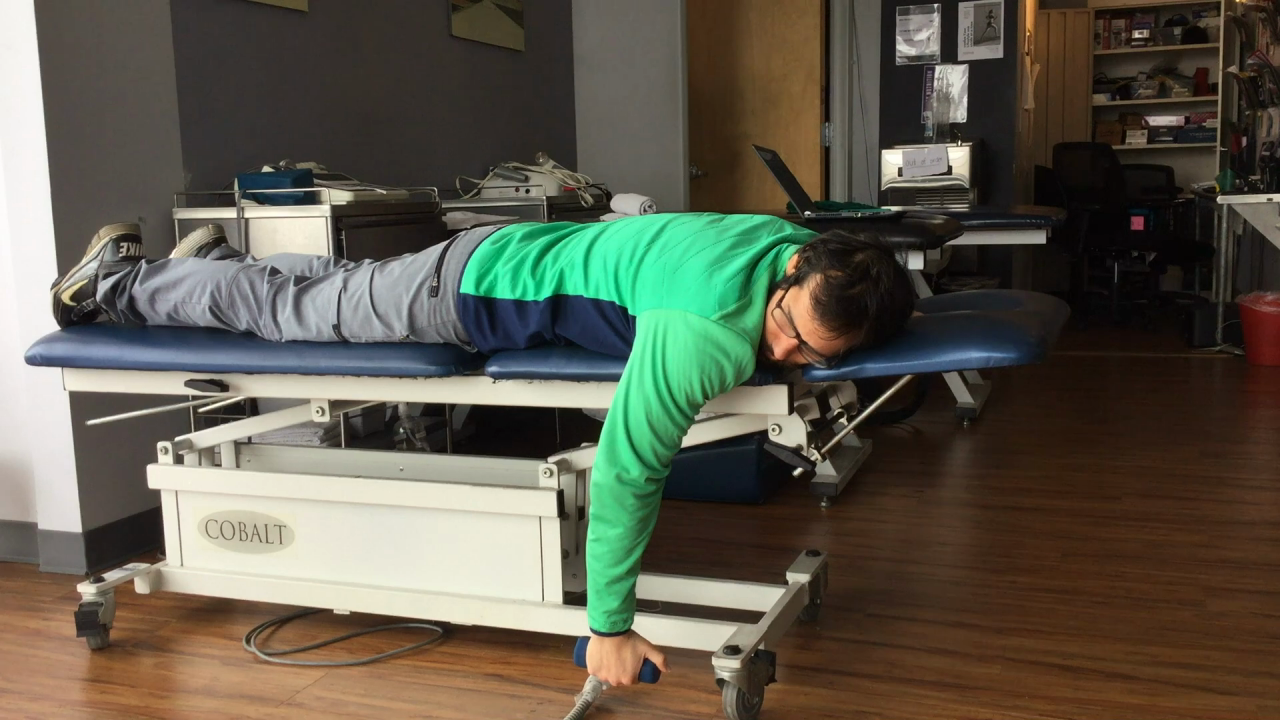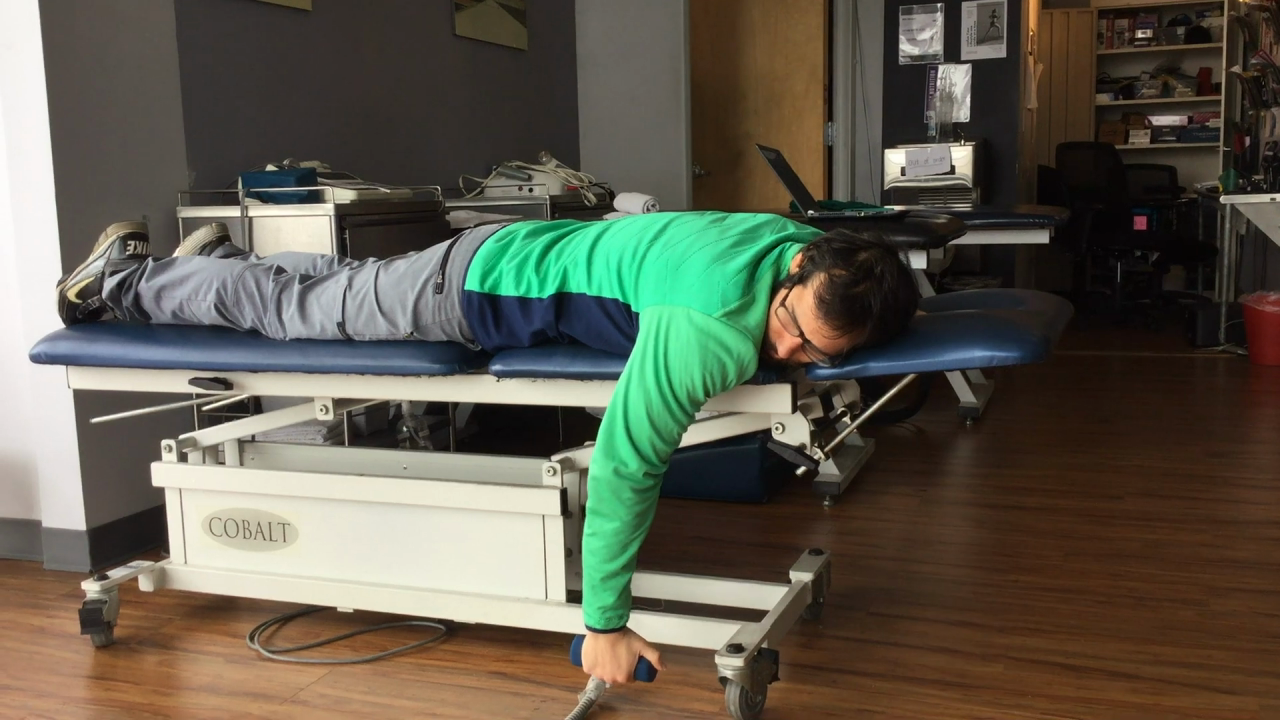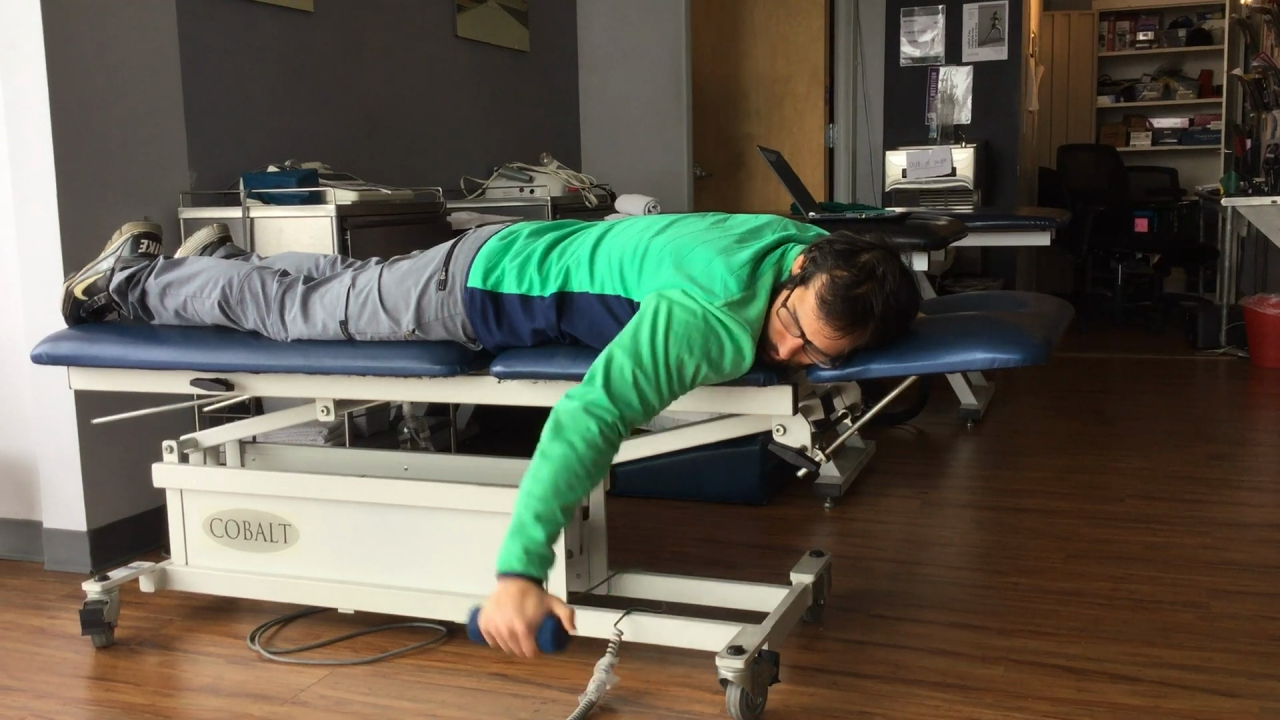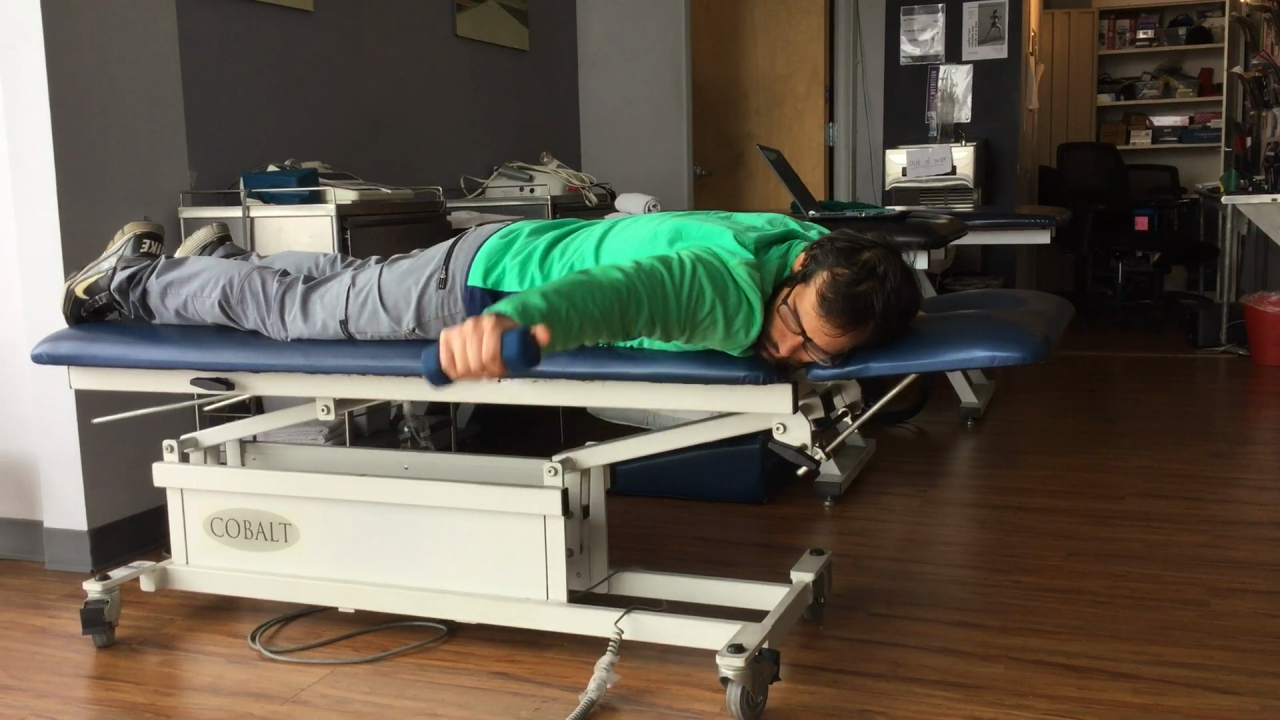
dt=0.4s
person 1, frame 1
left shoulder: (809, 244)
right shoulder: (709, 328)
right elbow: (625, 463)
left wrist: (826, 350)
right wrist: (609, 623)
left hip: (525, 249)
right hip: (483, 294)
left knee: (326, 287)
right knee: (282, 308)
left ankle: (216, 256)
right ankle: (117, 280)
person 1, frame 2
left shoulder: (809, 236)
right shoulder: (713, 326)
right elbow: (622, 460)
left wrist: (820, 353)
right wrist: (603, 622)
left hip: (532, 247)
right hip: (489, 289)
left knee: (344, 280)
right knee: (287, 307)
left ankle: (222, 253)
right ankle: (125, 278)
person 1, frame 3
left shoulder: (812, 243)
right shoulder: (716, 314)
right elbow: (591, 412)
left wrist: (825, 352)
right wrist: (520, 566)
left hip: (532, 250)
right hip: (490, 287)
left knee: (341, 285)
right knee: (289, 309)
left ankle: (219, 253)
right ankle: (131, 277)
person 1, frame 4
left shoulder: (805, 234)
right shoulder: (729, 288)
right elbow: (611, 289)
right wrist: (506, 321)
left hip: (526, 245)
right hip: (488, 284)
left knee: (314, 292)
right knee: (288, 308)
left ankle: (216, 256)
right ankle: (134, 279)
